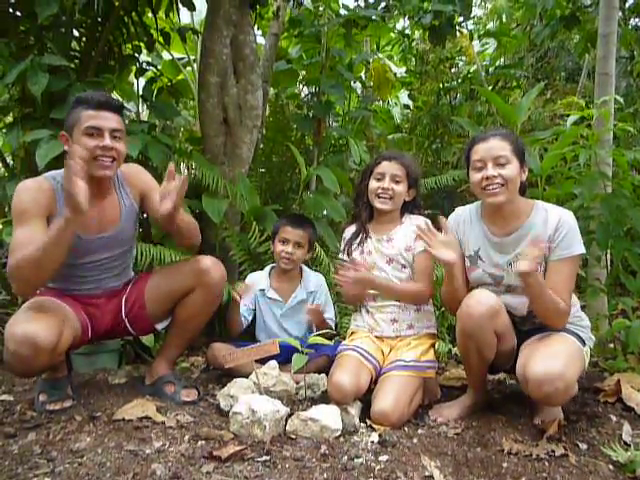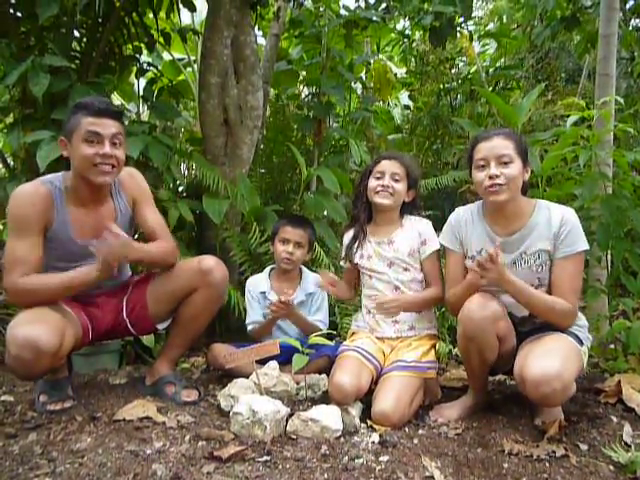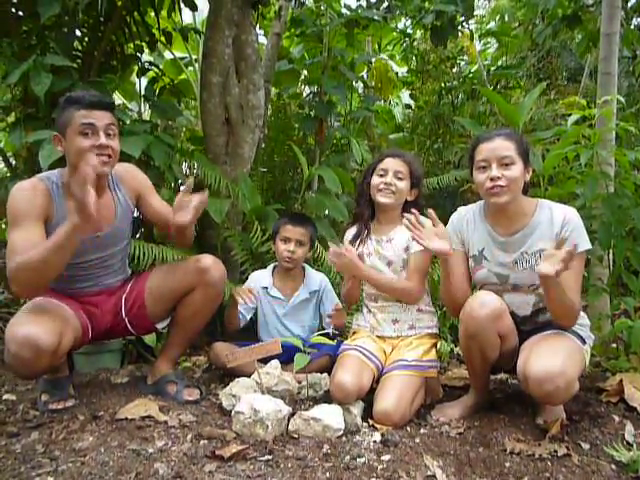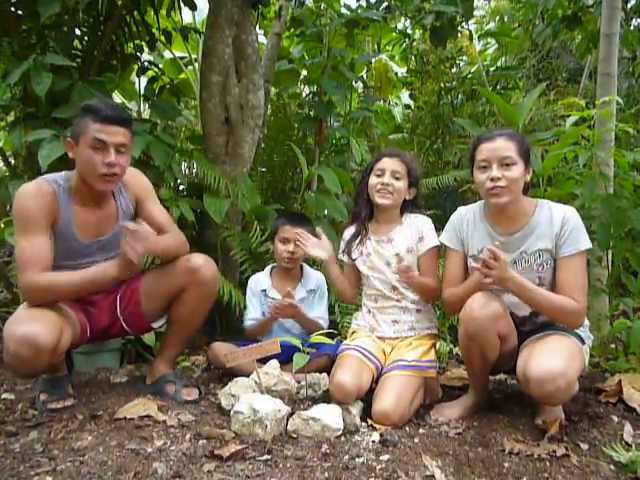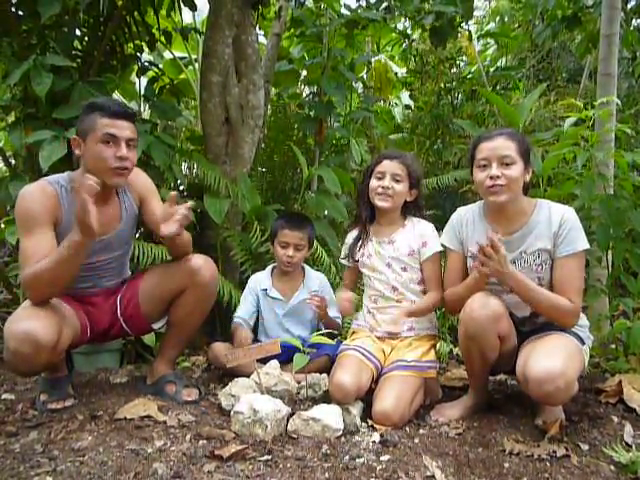
dt=0.3s
person 1, frame 1
left shoulder: (133, 177)
right shoulder: (36, 192)
left elbow: (193, 241)
left wrist: (172, 214)
right wrist: (72, 216)
left hip: (125, 299)
right hip: (65, 303)
left knee: (210, 271)
right knee: (27, 344)
left ankle: (160, 370)
right ankle: (57, 370)
person 1, frame 2
left shoulder: (130, 182)
right shoulder: (33, 197)
left elbow: (169, 251)
left wrist: (134, 251)
right wrist: (96, 271)
left hip: (124, 299)
right hip: (63, 306)
left knee: (212, 271)
right knee: (29, 347)
left ankle: (161, 370)
right ankle: (57, 372)
person 1, frame 3
left shoulder: (128, 177)
right shoulder: (31, 193)
left elbow: (182, 239)
right elbow: (21, 284)
left wrist: (182, 221)
right wrist: (79, 220)
left hip: (123, 298)
right hip: (64, 305)
left knee: (210, 271)
right knee: (28, 346)
left ankle: (163, 370)
right ankle: (57, 371)
person 1, frame 4
left shoulder: (132, 182)
right shoulder: (37, 196)
left elbow: (178, 243)
right elbow: (31, 287)
left wrist: (153, 245)
right wrist: (116, 267)
left hip: (122, 300)
right hip: (64, 306)
left knee: (202, 269)
right knee: (26, 344)
left ankle: (161, 370)
right ankle: (56, 371)
person 1, frame 5
left shoulder: (136, 182)
right shoulder: (40, 196)
left elbow: (185, 251)
right elbow: (34, 289)
left wrist: (173, 233)
right wrist: (83, 237)
left hip: (122, 300)
right hip: (65, 305)
left knee: (202, 270)
right knee: (26, 341)
left ankle: (161, 370)
right ankle: (56, 371)
person 2, frame 1
left shoulder: (558, 221)
right shoulder: (460, 221)
left elbow: (557, 317)
right elbow: (453, 306)
left wrist: (529, 277)
right wrist: (452, 266)
left hip: (554, 330)
right hip: (493, 335)
left knee: (546, 381)
right knee: (478, 304)
left ankle: (548, 398)
right ankle: (475, 394)
person 2, frame 2
left shoulder: (561, 220)
right shoulder: (461, 220)
left elbow: (567, 315)
right elbow: (453, 306)
left wrist: (506, 280)
right wrist: (474, 279)
left hip: (553, 330)
right hip: (493, 335)
left knee: (543, 381)
right knee: (478, 308)
left ankle: (550, 396)
right ankle: (476, 394)
person 2, frame 3
left shoulder: (562, 219)
right shoulder: (463, 220)
left elbow: (568, 317)
right elbow: (455, 307)
left wrist: (551, 278)
right wrist: (447, 259)
left hip: (553, 328)
right hip: (492, 335)
left knee: (546, 380)
right knee: (482, 306)
left ankle: (550, 396)
right ankle: (477, 393)
person 2, frame 4
left shoulder: (563, 219)
right shoulder: (463, 220)
left elbow: (575, 315)
right elbow: (450, 303)
left wrist: (509, 278)
right wrist: (482, 279)
left hip: (554, 329)
right hip: (491, 335)
left knee: (546, 379)
right knee: (479, 306)
left ankle: (550, 397)
right ankle: (476, 393)
person 2, frame 5
left shoulder: (560, 219)
right shoulder: (462, 220)
left elbow: (569, 314)
right elbow: (451, 303)
left wrist: (507, 273)
right wrist: (481, 275)
left hip: (554, 330)
right hip: (490, 337)
left knee: (544, 379)
right knee: (480, 306)
left ankle: (550, 397)
right ankle: (477, 393)
person 3, frame 1
left shoulder: (418, 227)
right shoulder: (353, 234)
left elbow: (424, 291)
right elbow: (353, 297)
left wrist: (374, 282)
right wrist: (354, 286)
left hip: (415, 333)
right hip: (367, 330)
left knee: (386, 414)
right knee: (342, 391)
left ankle: (420, 383)
right ankle: (396, 379)
person 3, frame 2
left shoulder: (421, 229)
right shoulder: (354, 236)
left elbow: (437, 292)
left wrist: (404, 301)
right wrist: (333, 285)
left hip: (414, 334)
right hip: (368, 329)
left knee: (386, 415)
right knee: (342, 390)
left ankle: (419, 385)
right ankle: (385, 378)
person 3, frame 3
right shoulder: (355, 234)
left elbow: (413, 293)
right elbow: (350, 300)
left wrist: (359, 268)
right wrist: (351, 276)
left hip: (415, 333)
right hip: (370, 330)
left knee: (388, 414)
right knee: (343, 389)
left ankle: (421, 383)
right ankle: (385, 379)
person 3, frame 4
left shoulder: (421, 227)
right shoulder: (355, 234)
left elbow: (433, 293)
right elbow: (348, 292)
left wrist: (411, 278)
right wrist: (327, 261)
left hip: (413, 333)
right hip: (365, 329)
left knee: (387, 414)
right knee: (342, 391)
left ankle: (419, 383)
right ankle: (376, 377)
person 3, frame 5
left shoulder: (423, 231)
right shoulder: (356, 237)
left elbow: (436, 295)
right elbow: (347, 286)
left wrist: (404, 313)
right wrist: (343, 295)
left hip: (413, 335)
right hip: (368, 331)
left knee: (387, 414)
right knee: (343, 389)
left ankle: (421, 384)
right ankle: (381, 378)
person 4, frame 1
left shoulder: (316, 282)
right shoulder: (254, 281)
right elbow: (234, 331)
left wrist: (319, 320)
right wrist: (235, 303)
left hip: (304, 353)
left knee: (333, 350)
right knee: (215, 351)
person 4, frame 2
left shoulder: (314, 283)
right shoulder: (255, 283)
left elbow: (319, 334)
right elbow: (256, 336)
left wrist: (293, 315)
right wrist: (273, 317)
left knee: (334, 350)
right knee: (216, 352)
person 4, frame 3
left shoulder: (319, 282)
right shoulder: (257, 279)
left elbow: (337, 327)
right elbow: (231, 327)
left wrist: (339, 321)
right wrist: (234, 300)
left hip: (307, 352)
left knee: (337, 349)
right knee: (218, 351)
person 4, frame 4
left shoulder: (316, 280)
right shoulder: (257, 281)
left elbow: (320, 330)
right elbow: (251, 333)
left wrist: (297, 314)
right wrist: (274, 316)
left hip: (305, 351)
left knee: (335, 349)
right knee: (216, 350)
person 4, frame 5
left shoulder: (319, 282)
right shoulder: (257, 282)
left elbow: (335, 329)
right elbow: (238, 322)
left wrist: (324, 316)
right wrist: (240, 331)
left hip: (306, 352)
left knee: (337, 349)
right knee: (216, 351)
